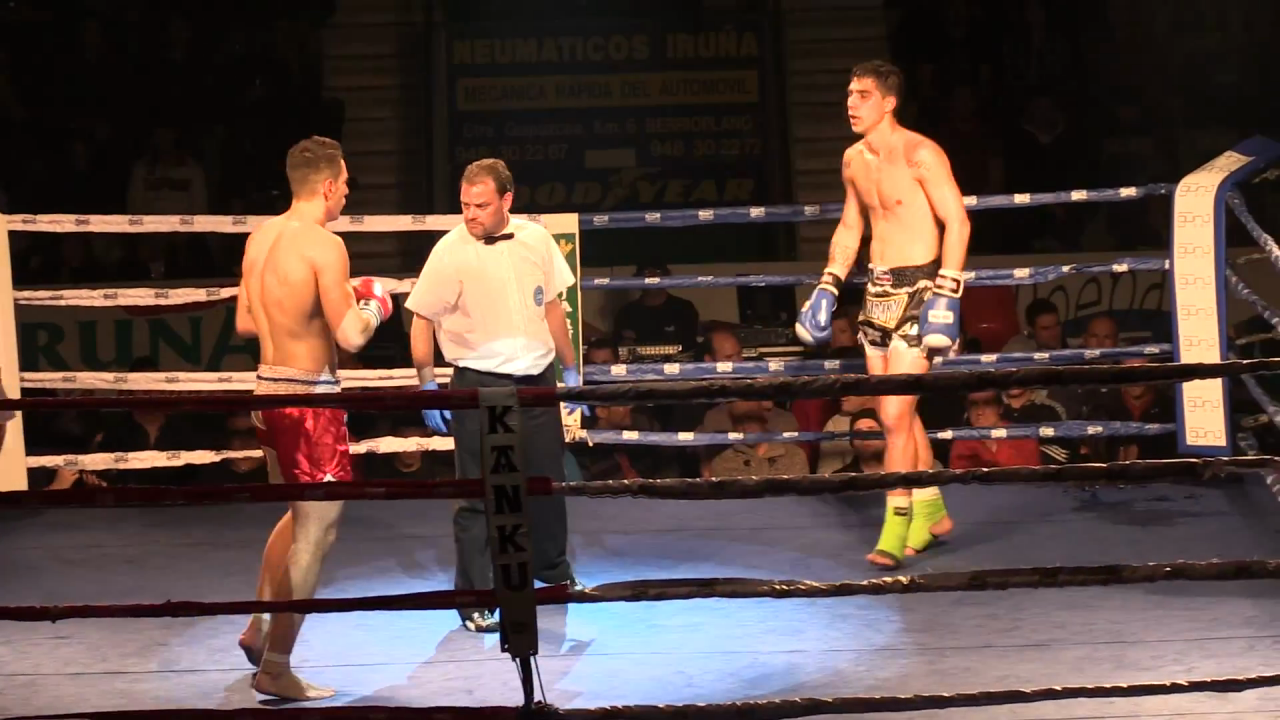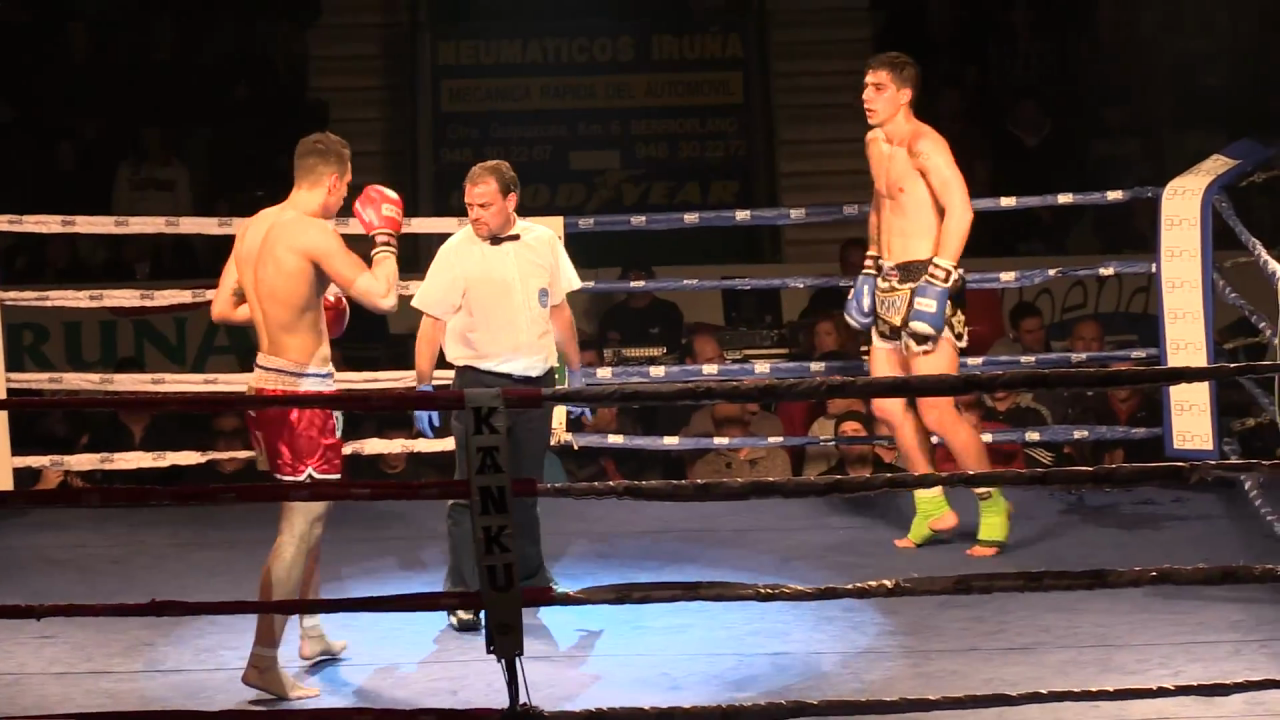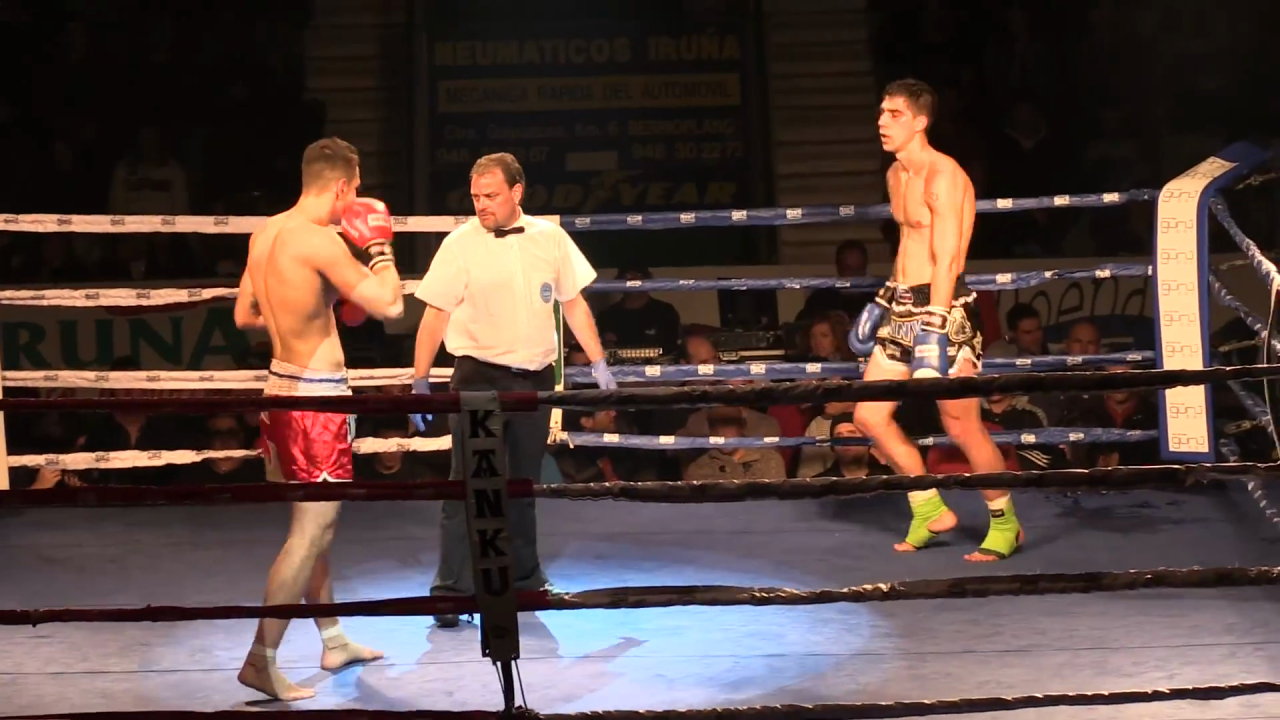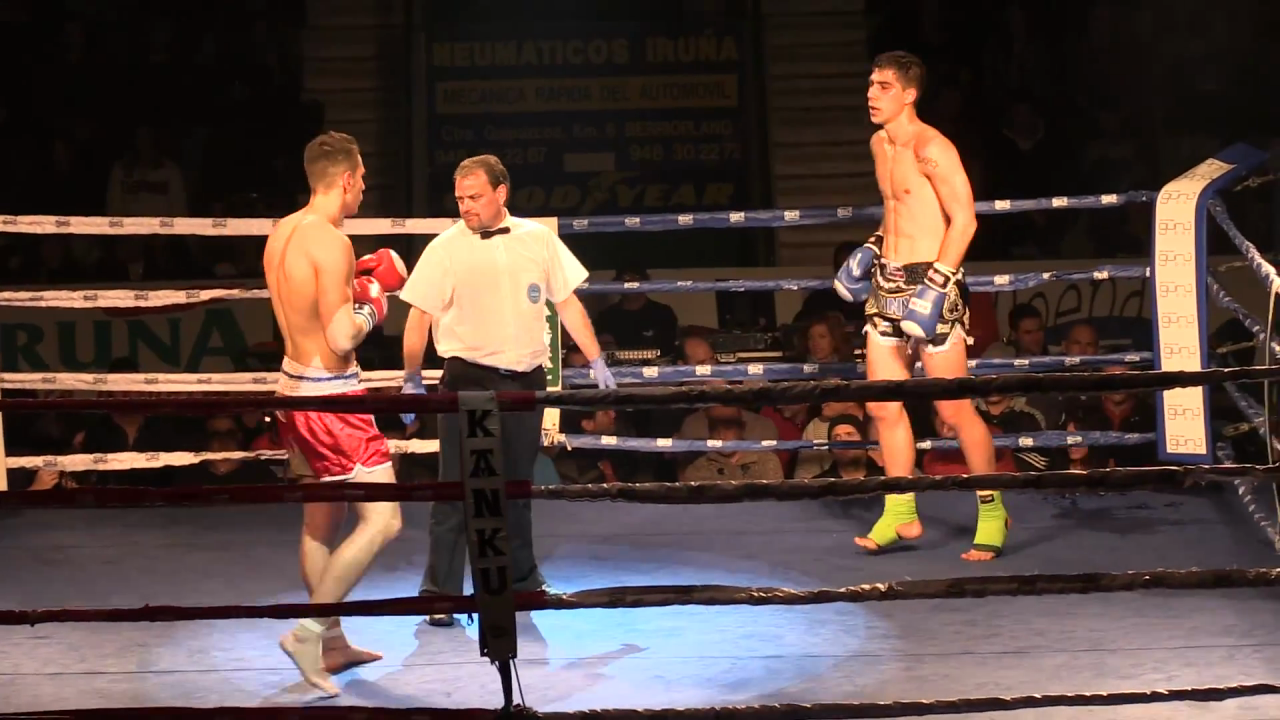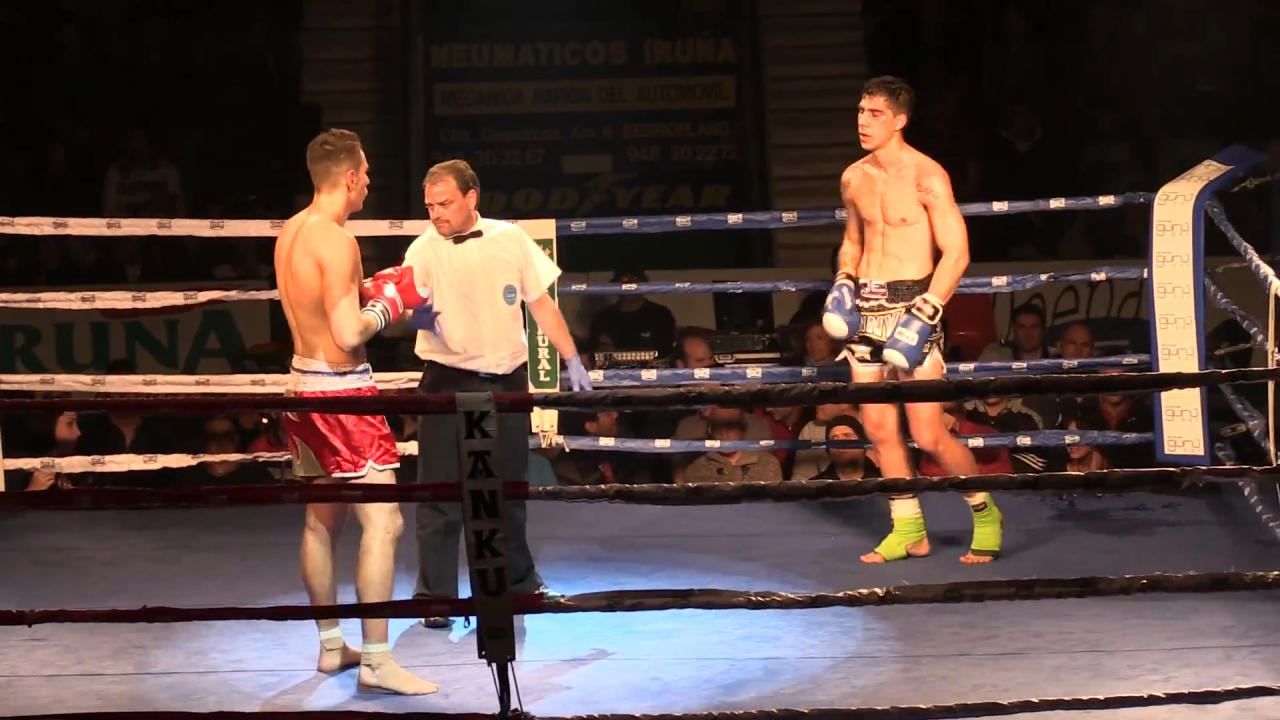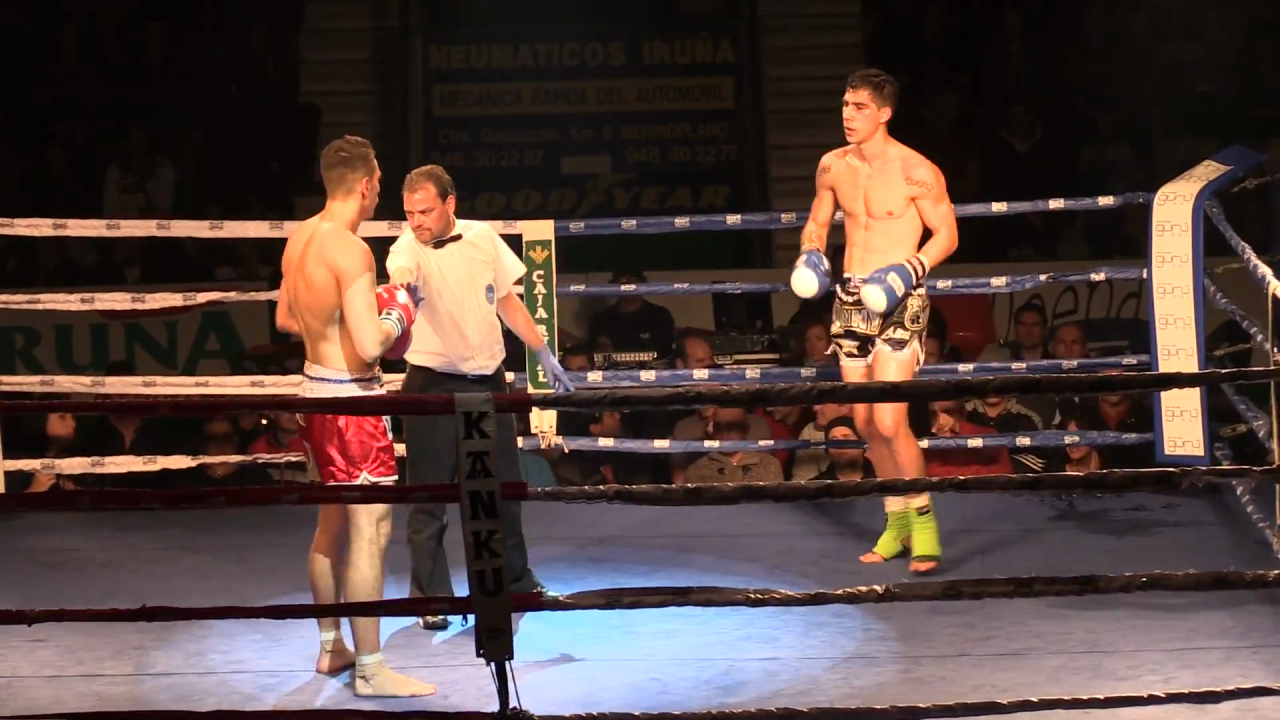
dt=0.2s
person 1, frame 1
left shoulder: (260, 238)
right shoulder: (322, 245)
left elbow: (246, 324)
right elbow: (352, 337)
right wrist: (370, 304)
left hip: (270, 392)
right hip: (309, 400)
left knee: (298, 517)
right knee: (315, 536)
left ankle: (259, 626)
right ankle: (275, 667)
person 1, frame 2
left shoulder: (254, 227)
right shoulder: (312, 235)
left elbow: (221, 309)
right elbow: (383, 297)
right wrist: (385, 237)
left hip: (268, 384)
right hip: (303, 394)
left knee: (305, 517)
right knee: (298, 530)
left ankle: (313, 633)
right ankle: (263, 661)
person 1, frame 3
left shoulder: (266, 234)
right shoulder: (320, 241)
left elbow: (246, 316)
right elbow: (389, 304)
right wrist: (378, 248)
left hip: (284, 390)
right hip: (315, 399)
left knee: (317, 521)
right knee: (306, 538)
left ankle: (334, 641)
right ankle: (260, 659)
person 1, frame 4
left shoulder: (282, 233)
right shoulder: (331, 242)
right elbow: (341, 339)
left wrist: (356, 285)
right wrist: (373, 306)
left hip: (294, 389)
right hip: (329, 399)
left knee: (321, 520)
right knee: (384, 519)
left ankle: (332, 638)
right ankle: (308, 633)
person 1, frame 5
left shoulder: (291, 232)
right shoulder: (335, 240)
right elbow: (348, 335)
left wrist: (367, 293)
right wrist: (385, 309)
left hip: (305, 386)
right hip: (342, 394)
left knee: (322, 520)
right knee: (383, 525)
left ankle: (332, 645)
right ankle: (377, 661)
person 1, frame 6
left shoulder: (299, 237)
right shoulder: (351, 251)
left elbow: (285, 318)
right elbow: (368, 349)
right wrist: (396, 316)
left hip: (315, 393)
right hip: (348, 401)
left knee: (333, 526)
right knee: (368, 534)
left ankle: (333, 646)
right ankle: (370, 670)
person 2, frame 1
left shoulder: (919, 153)
right shoulder: (853, 158)
left elbow: (957, 223)
left wrist: (946, 295)
right wrist: (828, 285)
left hip: (917, 292)
right hip: (878, 291)
left knee: (894, 412)
right knee: (891, 413)
left ankle: (903, 525)
right ankle: (931, 515)
person 2, frame 2
left shoulder: (925, 144)
right shoulder: (876, 144)
left elbow: (961, 211)
left wrist: (937, 276)
right wrist: (869, 271)
left hip: (930, 289)
right hip: (891, 288)
left knee: (935, 414)
right knee: (888, 405)
left ankle: (994, 507)
right ankle: (933, 508)
person 2, frame 3
left shoulder: (942, 176)
right shoulder: (897, 171)
left elbow: (950, 256)
left wrist: (937, 331)
right wrist: (884, 297)
left hip: (939, 313)
right hip: (900, 311)
left knee: (962, 428)
right knee: (869, 416)
left ankle: (1004, 524)
right ankle: (931, 509)
person 2, frame 4
left shoulder: (931, 147)
right shoulder: (879, 145)
left elbow: (964, 219)
left wrist: (937, 283)
left hip: (929, 288)
right hip: (886, 288)
left knee: (953, 411)
right knee: (882, 404)
left ankle: (993, 513)
right ankle: (900, 512)
person 2, frame 5
left shoulder: (928, 177)
right shoulder: (854, 177)
left elbow: (956, 254)
left wrist: (921, 313)
right wrist: (843, 286)
left hip: (912, 310)
right hip: (868, 308)
left knee: (926, 434)
right knee: (876, 428)
left ankle: (984, 515)
right ankle: (908, 527)
person 2, frame 6
left shoulder: (917, 170)
right shoulder: (831, 165)
left elbow: (948, 237)
right elbow: (817, 225)
left wrist: (907, 270)
right wrist: (810, 256)
left hip: (896, 303)
right hip: (850, 301)
left knee: (889, 422)
right knee: (868, 423)
left ankle: (923, 524)
right ankle: (899, 524)
person 3, frame 1
left shoulder: (537, 239)
right shoulder: (450, 252)
right elbow: (423, 322)
left wrist: (570, 367)
right wrist: (427, 384)
left hip: (536, 380)
right hip: (479, 385)
left knee: (546, 480)
right knee: (477, 494)
left ankle: (553, 570)
right ankle: (474, 597)
person 3, frame 2
left shoulder: (545, 242)
right shoulder: (456, 251)
left elbow: (560, 309)
right elbow: (433, 322)
left wrist: (576, 370)
right wrist: (423, 387)
left hip: (535, 382)
right hip: (480, 384)
left knee: (525, 485)
left ankle: (528, 577)
right ankle: (462, 594)
person 3, frame 3
left shoulder: (550, 237)
right shoulder: (460, 244)
left elbow: (574, 304)
right elbow: (434, 314)
left wrist: (599, 364)
right wrist: (420, 379)
left hip: (535, 378)
right hip: (479, 376)
left knee: (523, 483)
right knee: (468, 483)
left ankle: (525, 577)
right ankle: (450, 589)
person 3, frame 4
left shoulder: (538, 238)
right shoulder: (445, 247)
left elbow: (567, 304)
right elbow: (420, 314)
left wrist: (597, 362)
right wrist: (411, 375)
left hip: (525, 379)
right hip: (467, 379)
left knee: (517, 485)
right knee: (456, 489)
left ankle: (522, 579)
right ankle: (441, 591)
person 3, frame 5
left shoulder: (511, 239)
right shoulder: (424, 249)
left elbow: (539, 303)
left wrist: (572, 361)
right wrist: (416, 312)
left hip: (507, 381)
right hip: (448, 383)
left knee: (509, 487)
left ankle: (519, 580)
right ankle: (436, 595)
person 3, frame 6
left shoulder: (483, 237)
right shoulder: (406, 251)
left elbow: (507, 300)
right elbow: (401, 284)
left wrist: (544, 353)
left hip: (489, 380)
right hip: (432, 385)
left knee: (503, 485)
left ankle: (515, 579)
right ankle: (431, 595)
